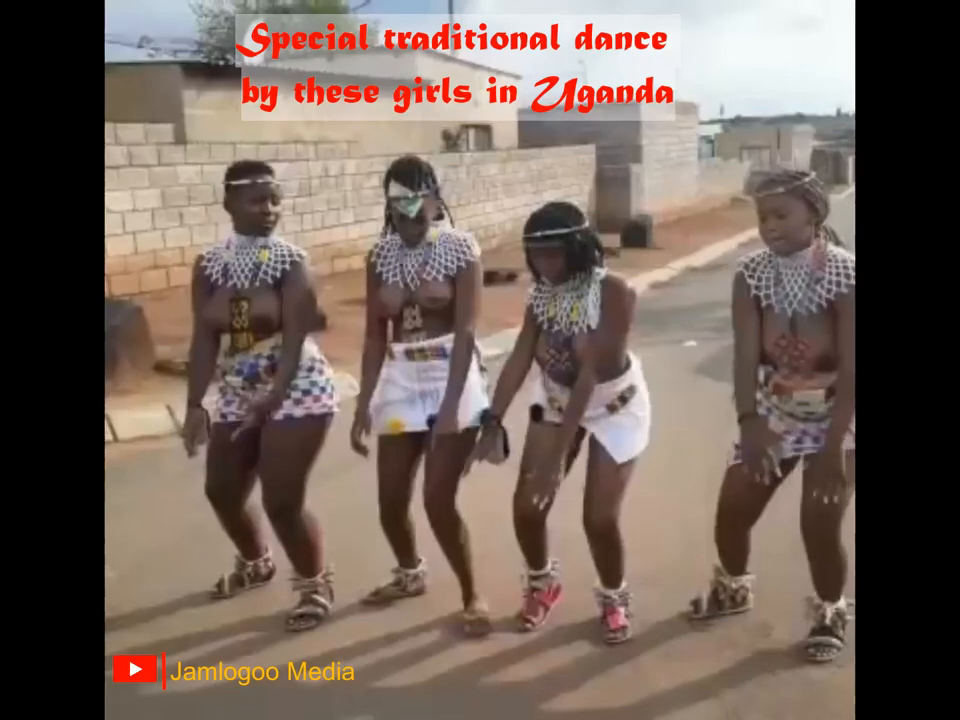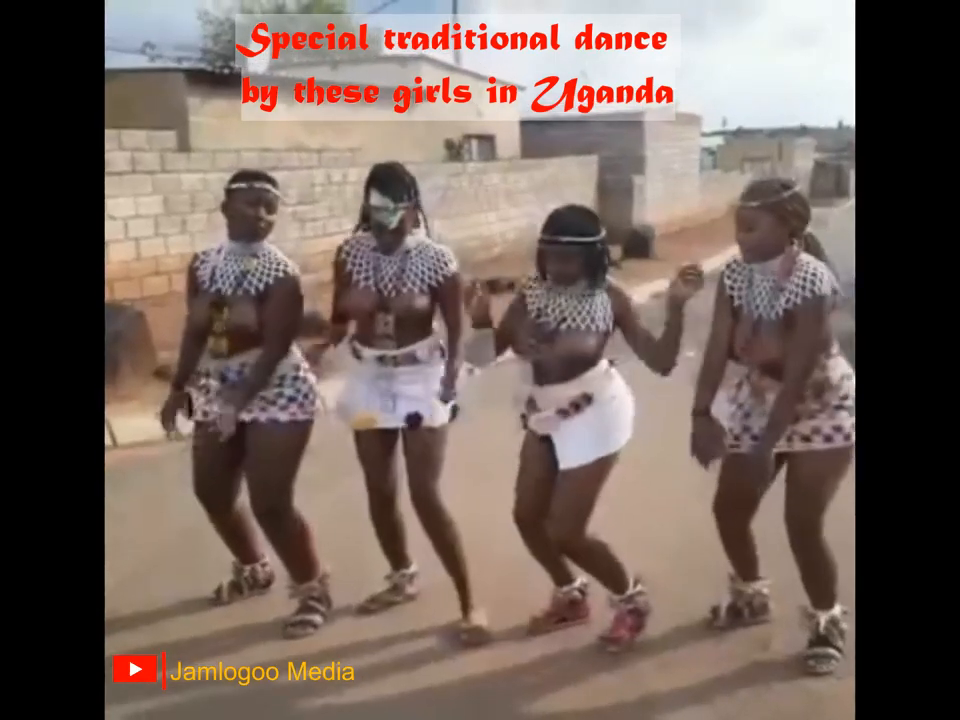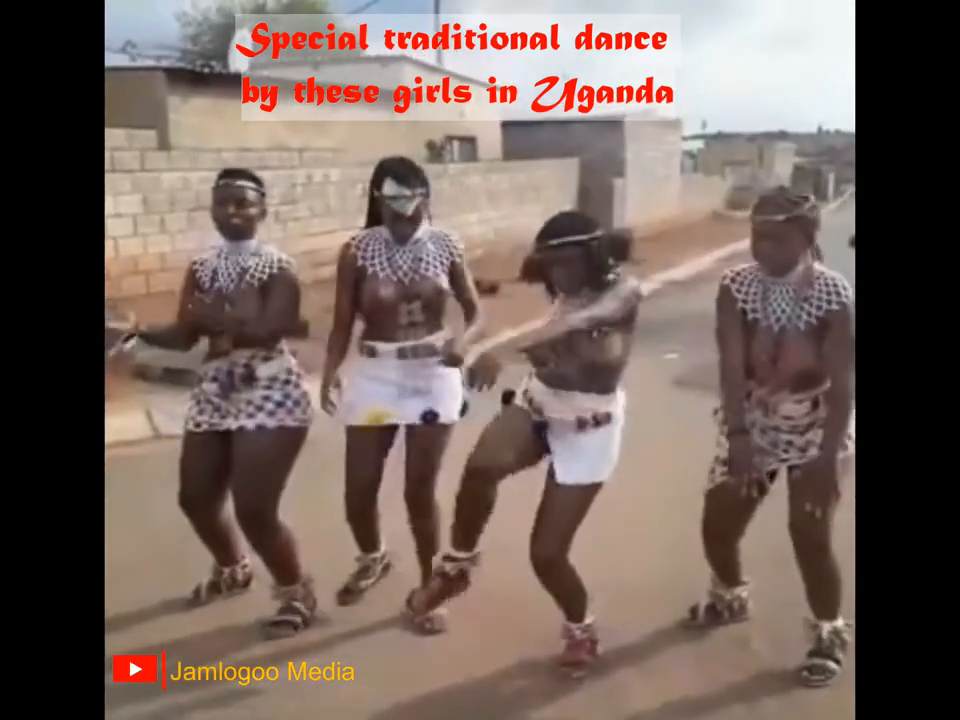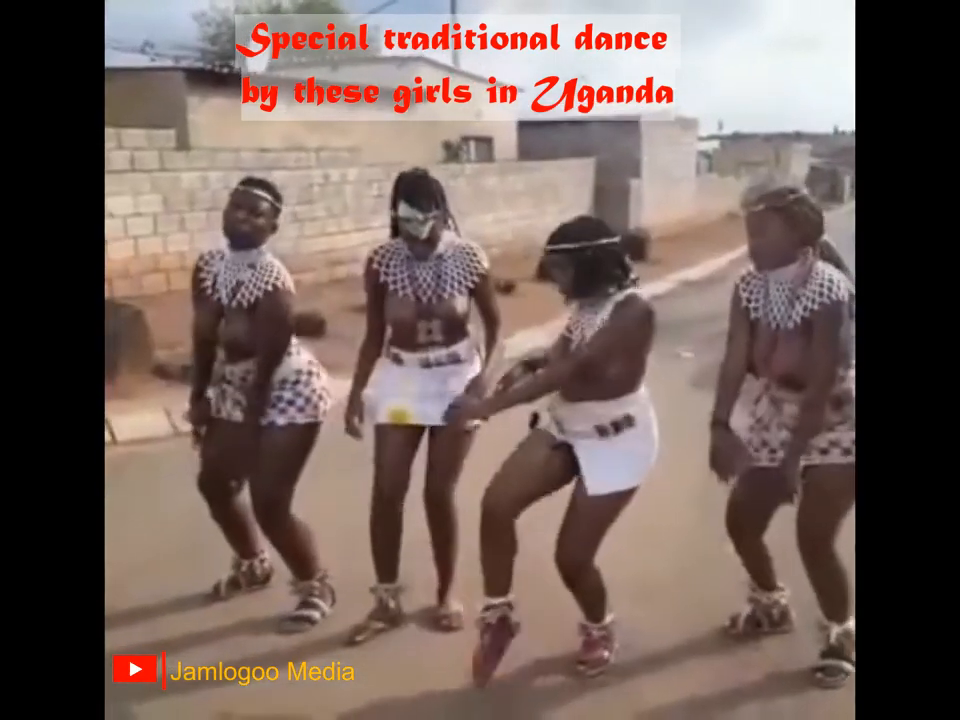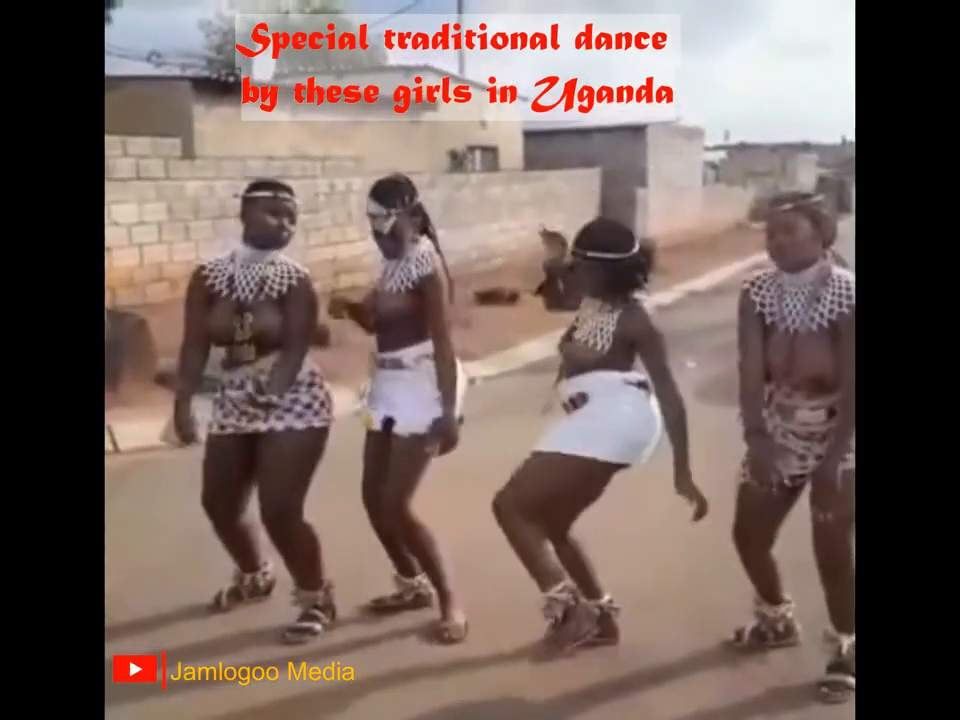
dt=0.7s
person 1, frame 1
left shoulder: (845, 272)
right shoulder: (751, 273)
left elbow: (850, 367)
right elbow: (746, 354)
left wrist: (833, 444)
right wrist: (749, 421)
left hip: (838, 414)
right hip: (774, 409)
left knee: (820, 526)
right knee: (731, 512)
left ankle: (831, 614)
right ankle: (733, 589)
person 1, frame 2
left shoulder: (812, 281)
right shoulder: (734, 275)
left elbow: (799, 373)
right elbow: (718, 347)
left wrist: (768, 446)
right wrist: (701, 414)
left hip: (818, 411)
right hip: (757, 405)
left knee: (803, 525)
right knee: (728, 508)
left ankle: (828, 622)
right ankle: (751, 596)
person 1, frame 3
left shoulder: (831, 292)
right shoulder: (736, 287)
left elbow: (842, 380)
right elbow: (732, 366)
left wrist: (829, 455)
right wrist: (739, 435)
left hip: (817, 426)
right hip: (752, 423)
left knee: (810, 534)
right knee: (717, 525)
left ankle: (829, 633)
right ankle: (730, 597)
person 1, frame 4
left shoulder: (828, 290)
right shoulder: (749, 287)
left elbow: (823, 382)
right elbow: (735, 360)
left wrist: (794, 457)
right wrist: (720, 428)
left hip: (833, 428)
right hip: (776, 421)
left knee: (814, 538)
right knee: (741, 522)
left ankle: (843, 635)
right ankle: (771, 606)
person 1, frame 5
left shoulder: (847, 294)
right shoulder: (758, 292)
left elbow: (852, 384)
right elbow: (751, 369)
left wrist: (833, 459)
right wrist: (756, 438)
left hip: (837, 434)
right hip: (777, 430)
left knee: (832, 550)
right knee: (748, 533)
left ankle: (848, 648)
right ankle: (777, 618)
person 2, frame 1
left shoulder: (460, 248)
right shoulder: (381, 254)
left elbow: (465, 331)
right elbow: (375, 335)
left wrist: (451, 404)
right wrist: (363, 406)
left hip: (450, 380)
right hip: (398, 382)
left knee: (438, 502)
right knee: (390, 501)
left ankle: (471, 596)
right ankle: (410, 573)
person 2, frame 2
left shoulder: (437, 259)
right shoulder: (351, 252)
left elbow: (454, 327)
right elbow: (340, 321)
left wrist: (452, 372)
right wrist: (325, 337)
left hip: (420, 381)
right hip: (368, 381)
left knee: (426, 496)
right knee: (380, 491)
left ankle: (469, 602)
right ankle: (403, 578)
person 2, frame 3
left shoulder: (444, 245)
right shoulder: (357, 250)
left elbow: (474, 312)
right elbow: (342, 324)
left wrist: (462, 340)
right wrist: (331, 371)
left hip: (432, 375)
right hip: (376, 374)
left knee: (419, 490)
right knee: (359, 489)
right ankle: (372, 558)
person 2, frame 4
left shoulder: (469, 258)
right shoulder: (381, 262)
left elbow: (494, 324)
right elbow: (375, 334)
left wrist: (485, 375)
right wrist: (356, 390)
left hip: (456, 380)
right hip: (400, 379)
left knee: (438, 493)
right knee: (386, 491)
left ankle: (447, 593)
right ankle: (387, 603)
person 2, frame 5
left shoulder: (425, 264)
right shoulder: (392, 262)
left elbow: (443, 344)
left wrist: (449, 413)
right wrist: (350, 309)
left hip: (422, 387)
right hip: (387, 386)
left knee: (396, 505)
right knee: (374, 497)
left ankle: (449, 602)
right ankle: (413, 585)
person 3, frame 1
left shoulder: (290, 261)
right shoulder: (209, 265)
left elbow: (295, 336)
right elbow: (204, 338)
left wrist: (275, 397)
right wrist: (194, 405)
left hip: (295, 390)
right hip: (237, 392)
left knee: (282, 501)
right knee: (221, 491)
left ankle: (315, 584)
right ankle: (254, 563)
person 3, frame 2
left shoulder: (280, 273)
right shoulder: (202, 264)
left elbow: (276, 348)
right elbow: (194, 330)
left wrist: (241, 405)
right wrist: (179, 389)
left hip: (276, 394)
right hip: (217, 393)
left knee: (270, 503)
right knee: (211, 492)
left ankle: (313, 590)
right ankle: (253, 569)
person 3, frame 3
left shoulder: (277, 268)
right shoulder: (200, 269)
left elbow: (271, 333)
right elbow: (183, 336)
left wrist: (222, 319)
right wrist: (137, 332)
left hip: (269, 398)
right hip: (213, 397)
left knee: (254, 510)
right knee: (195, 498)
left ankle: (296, 591)
right ankle: (232, 569)
person 3, frame 4
left shoulder: (273, 284)
right shoulder: (207, 267)
left elbow: (267, 364)
right elbow: (204, 338)
left wrist: (247, 431)
right wrist: (199, 397)
left hip: (285, 396)
right hip: (235, 393)
left knee: (269, 504)
right knee: (214, 486)
left ankle: (315, 586)
right ankle: (252, 564)
person 3, frame 5
left shoulder: (295, 280)
right shoulder: (209, 276)
left elbow: (296, 348)
right elbow: (196, 343)
left wrist: (274, 391)
right wrist: (183, 401)
left hip: (292, 404)
right hip: (233, 404)
left knee: (280, 511)
right knee: (218, 504)
left ankle: (317, 598)
right ankle: (254, 576)
person 4, frame 1
left shoulder: (613, 291)
right shoulder: (542, 293)
left elbow: (592, 372)
right elbow: (519, 359)
left wrist: (558, 453)
right wrist: (492, 424)
left hip: (614, 408)
right hip: (556, 403)
left knee: (600, 519)
right knee: (526, 508)
left ankle: (614, 598)
right ankle: (542, 584)
person 4, frame 2
left shoulder: (609, 298)
right shoulder: (534, 288)
left elbow: (662, 362)
right elbow: (497, 344)
left wrist: (677, 304)
right wrist: (479, 320)
left hip: (594, 416)
right hip: (545, 414)
left knee: (565, 533)
right knee: (527, 517)
left ankle: (632, 600)
right ankle: (570, 596)
person 4, frame 3
left shoulder: (622, 293)
right shoulder: (566, 299)
left elbow: (582, 319)
left wrist: (505, 345)
left hip: (587, 430)
right hip: (535, 407)
left knee: (547, 554)
right knee: (482, 465)
left ankle: (582, 632)
right ankle: (455, 567)
person 4, frame 4
left shoulder: (633, 310)
right shoulder: (587, 304)
left elbow: (569, 369)
left wrist: (489, 405)
right wrist: (526, 368)
left hip: (617, 441)
right hip: (565, 426)
left knee: (572, 556)
right knee: (496, 505)
left ankle: (599, 631)
right ankle: (498, 619)
person 4, frame 5
left shoulder: (633, 318)
right shoulder: (594, 302)
left elbow: (667, 393)
left wrist: (683, 472)
left hip: (611, 418)
right hip: (598, 419)
left knee: (509, 506)
right knee: (551, 526)
left ankle: (567, 609)
right ankle: (597, 614)
